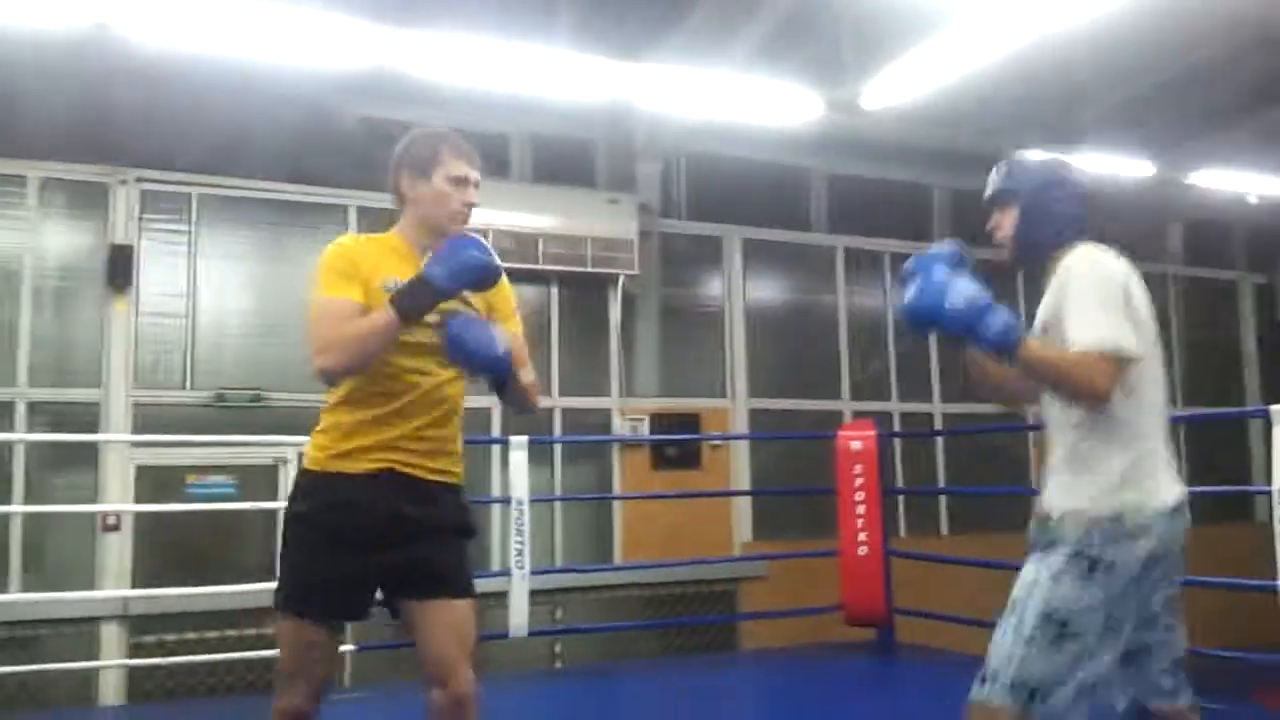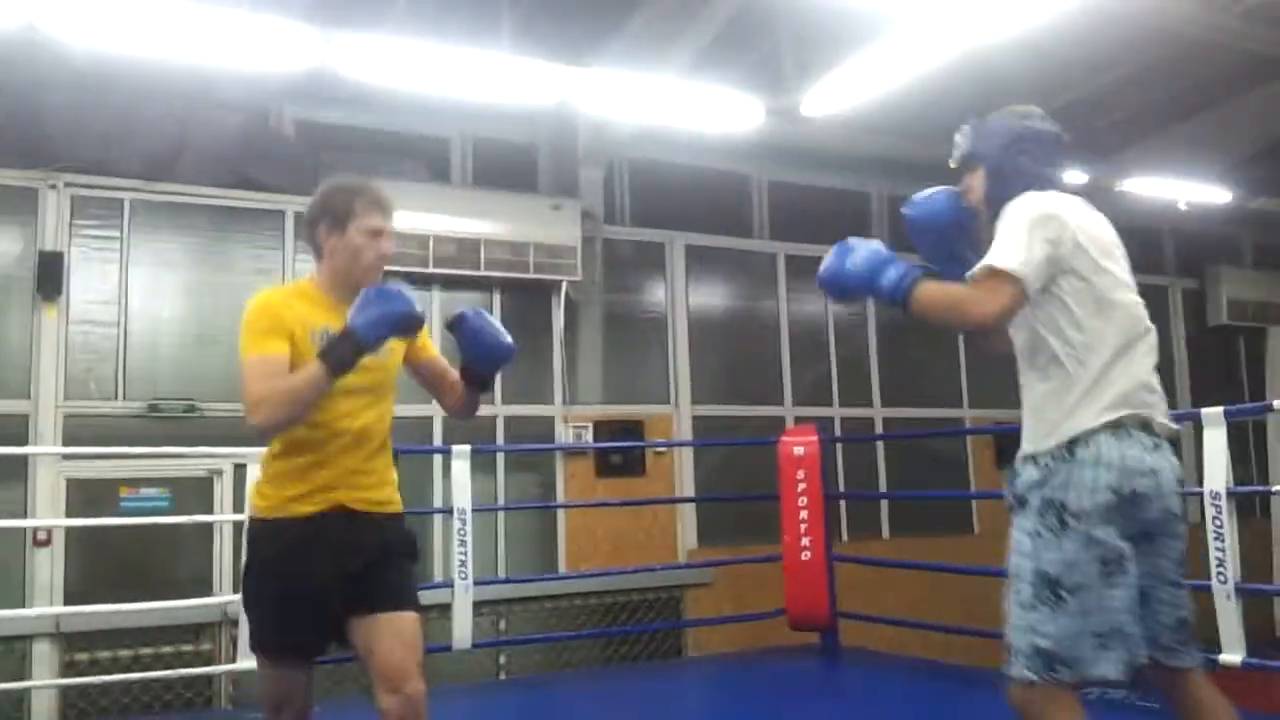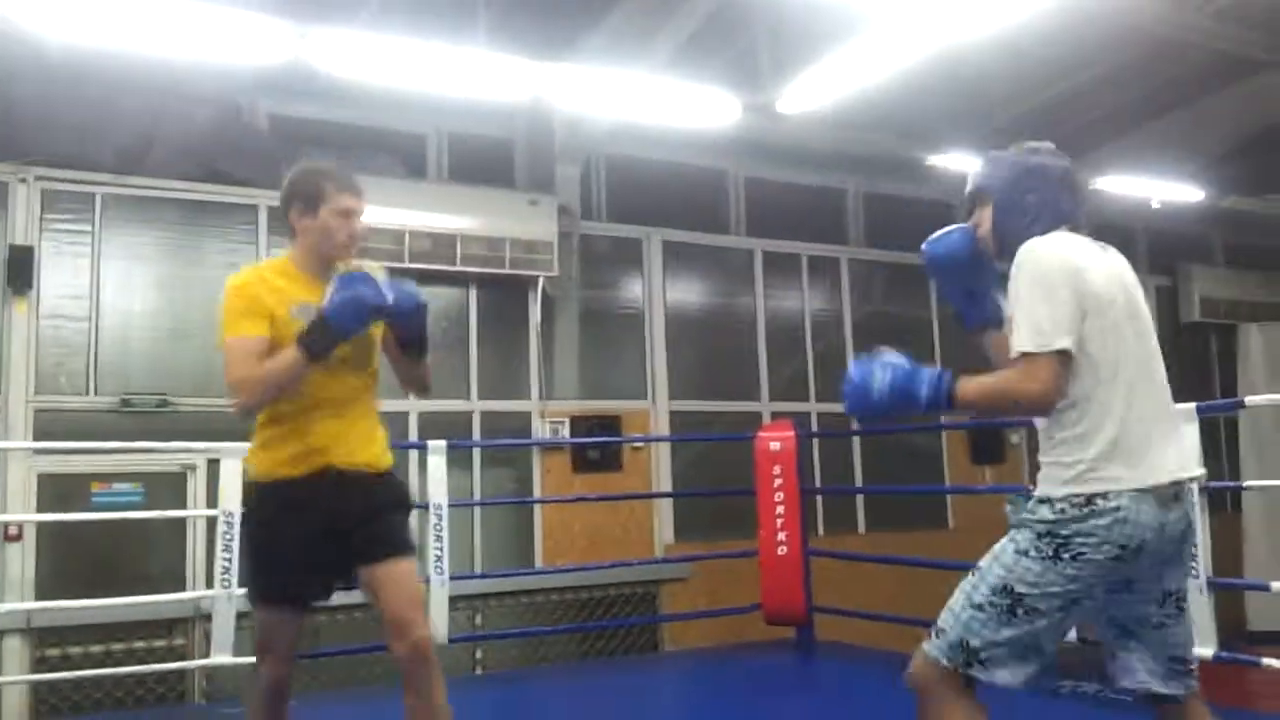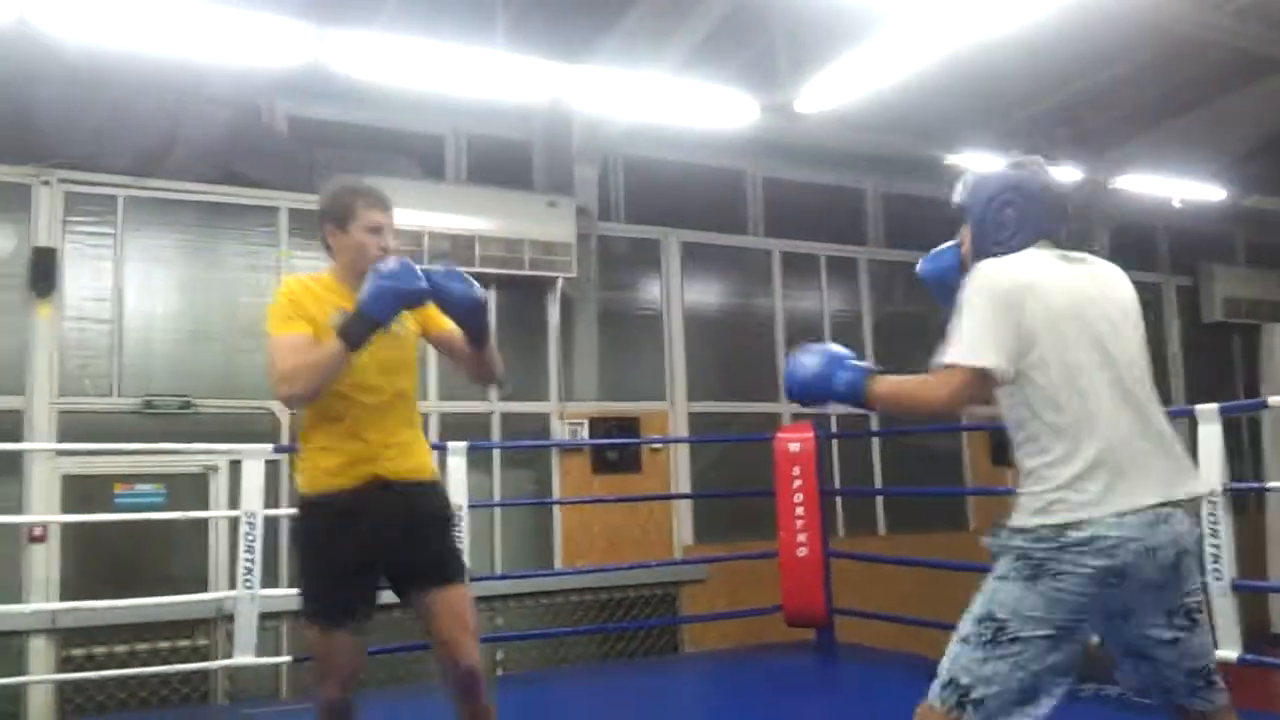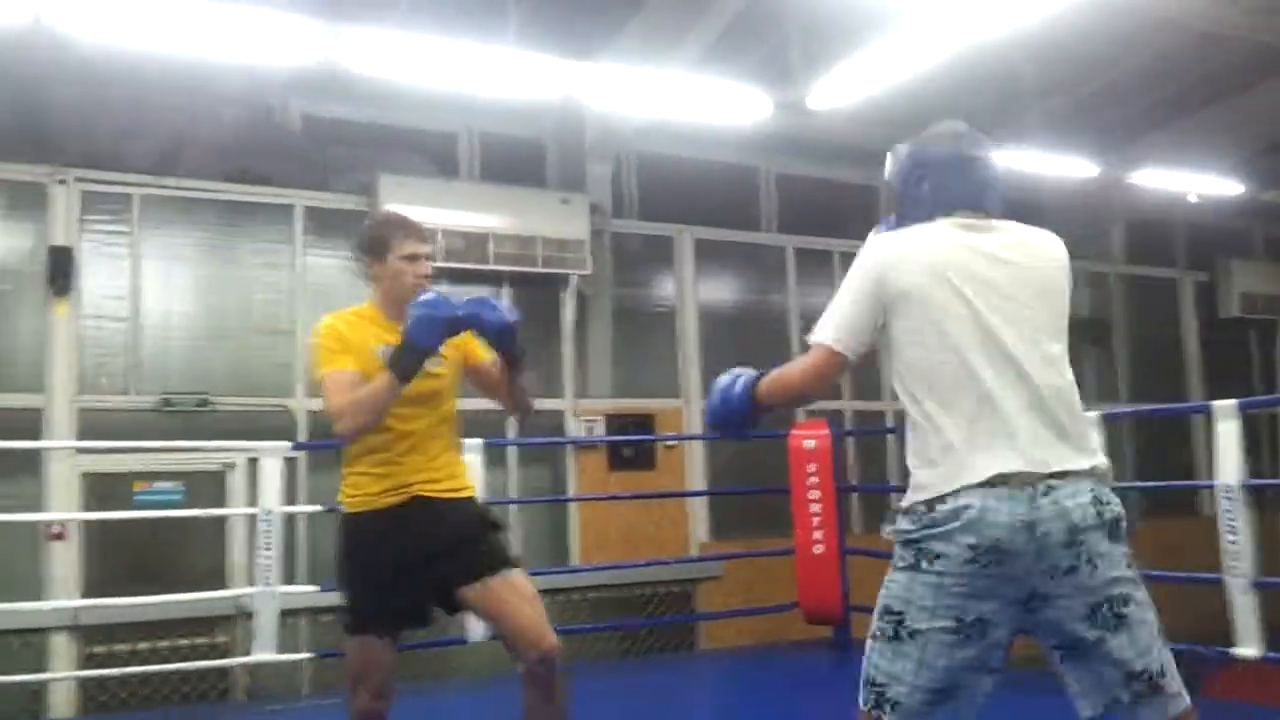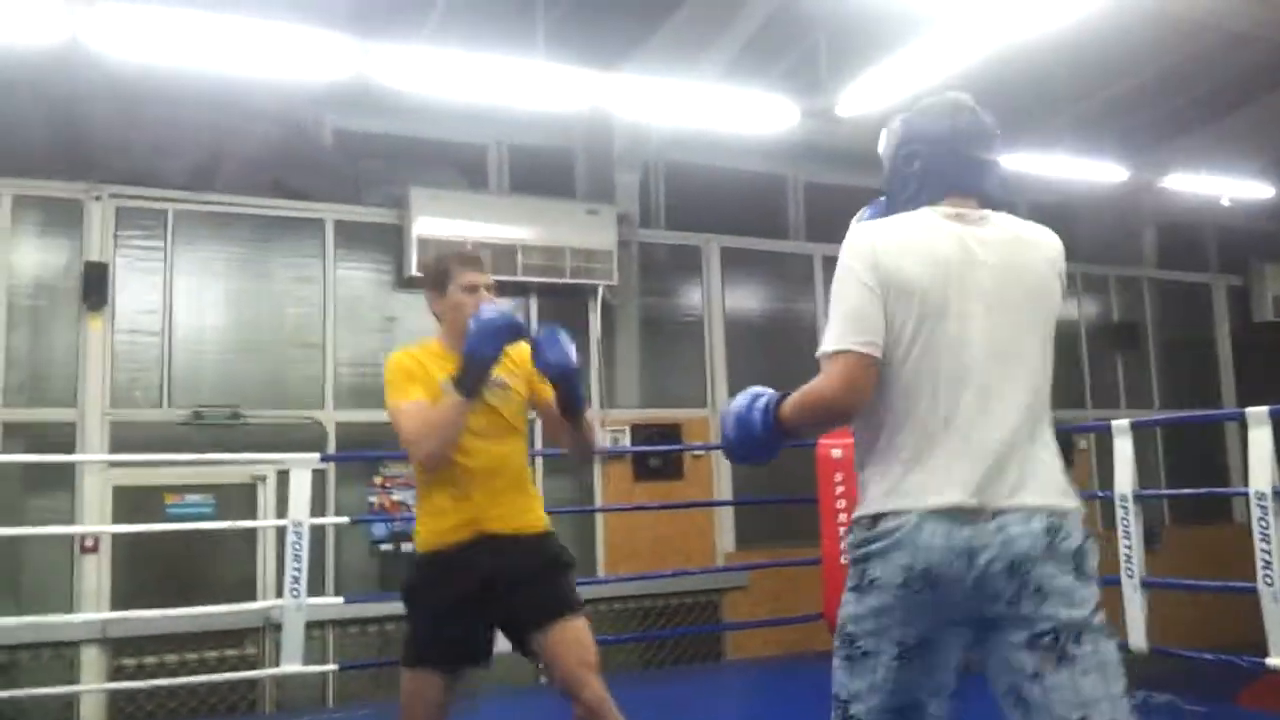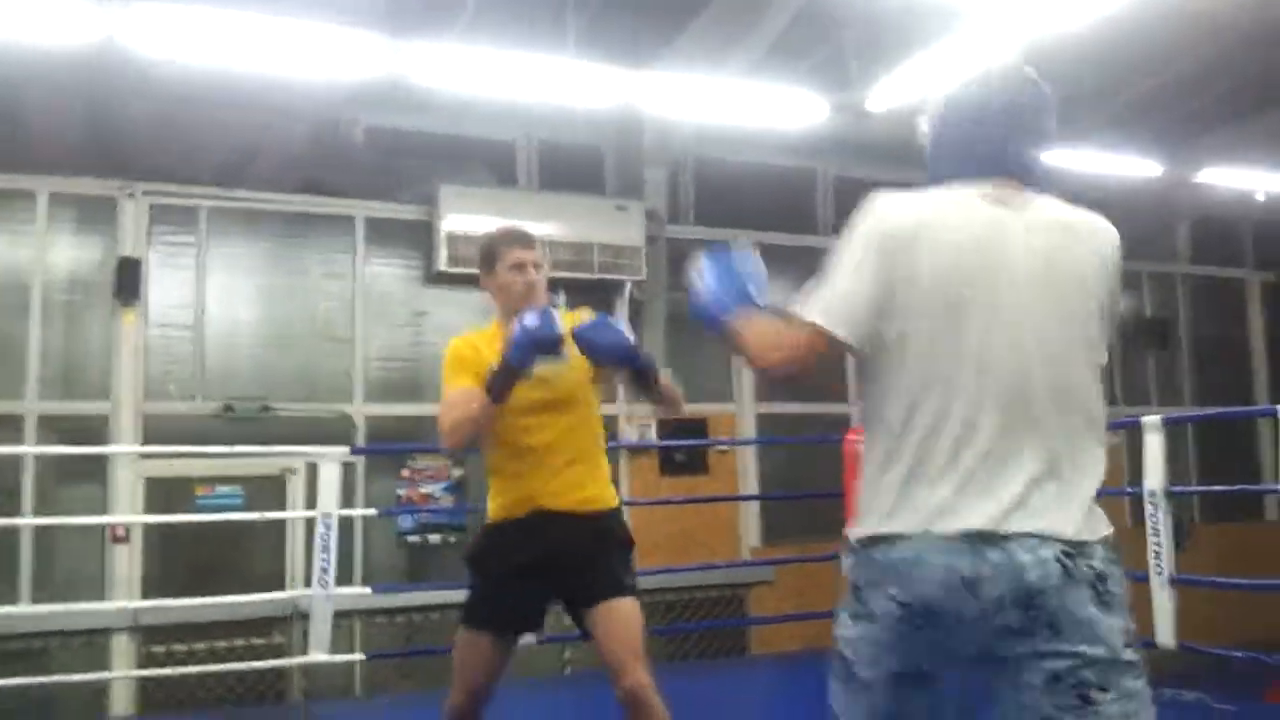
dt=0.2s
person 1, frame 1
left shoulder: (1088, 270)
right shoulder: (1075, 282)
left elbow: (1093, 382)
right elbow: (1018, 389)
left wrist: (988, 323)
right wrist: (965, 322)
left hip: (1103, 528)
right hip: (1143, 524)
person 1, frame 2
left shoulder: (1034, 210)
right shoulder: (1080, 220)
left elbow: (984, 310)
right elbow: (1020, 326)
left wrist: (891, 277)
right wrist: (955, 260)
left hip: (1080, 461)
right hip: (1146, 458)
right knee: (1179, 671)
person 1, frame 3
left shoulder: (1043, 256)
right shoulder: (1108, 260)
left elbow: (1036, 387)
left wrist: (928, 389)
right wrist: (976, 302)
left hip: (1090, 508)
right hip: (1163, 505)
person 1, frame 4
left shoulder: (997, 278)
right shoulder: (1111, 278)
left elbow: (947, 394)
left wrist: (849, 379)
left hip: (1066, 536)
right hip: (1165, 523)
person 1, frame 5
left shoulder: (888, 255)
right shoulder: (1048, 249)
left elbow: (812, 376)
left wrist: (745, 389)
left hip: (958, 514)
right hip: (1074, 500)
person 1, frame 6
left shoulder: (875, 242)
right shoulder: (1044, 248)
left elbow: (844, 392)
left wrist: (769, 414)
left hip: (907, 534)
right hip: (1034, 529)
person 1, frame 7
left shoulder: (894, 221)
right shoulder: (1095, 241)
left elbow: (787, 358)
left wrist: (728, 306)
left hip: (907, 553)
right hip: (1056, 557)
person 2, frame 1
left shoulder: (485, 277)
right shoulder: (352, 256)
left elbow: (528, 396)
right elbow: (330, 361)
left wrist: (503, 370)
right wrist: (420, 292)
left hip: (430, 493)
right hip: (340, 483)
person 2, frame 2
left shoulder: (397, 314)
right shoulder: (273, 309)
left elbow: (458, 403)
right elbow: (264, 415)
left wrist: (480, 373)
right wrist: (347, 345)
left hip: (372, 523)
right hip: (288, 526)
person 2, frame 3
left shoulder: (368, 285)
right shoulder: (252, 286)
left elbow: (418, 384)
right elbow: (246, 393)
left wrist: (413, 335)
right wrist: (321, 334)
left hip: (366, 478)
right hip: (284, 486)
left knee: (416, 642)
right knee: (275, 669)
person 2, frame 4
left shoulder: (411, 294)
right shoulder: (298, 296)
left elbow: (488, 374)
right elbow: (291, 388)
left wrist: (477, 324)
right wrist: (361, 323)
left hip: (411, 491)
right hip: (335, 500)
left knee: (465, 664)
person 2, frame 5
left shoulder: (451, 325)
right shoulder: (340, 330)
left elbow: (518, 405)
right elbow: (347, 422)
left wrist: (508, 351)
right wrist: (409, 354)
left hip: (451, 508)
right hip: (376, 519)
left knee: (542, 648)
person 2, frame 6
left shoulder: (519, 357)
right shoulder: (409, 365)
left elbow: (582, 444)
right elbow: (424, 452)
left wrist: (570, 388)
right wrist: (471, 372)
left hip: (525, 544)
right hip: (449, 554)
person 2, frame 7
left shoulder: (583, 329)
right shoulder: (467, 349)
left elbow: (672, 403)
right elbow: (453, 438)
left wrist: (637, 363)
right wrist: (507, 373)
left hip: (589, 521)
right hip: (513, 529)
